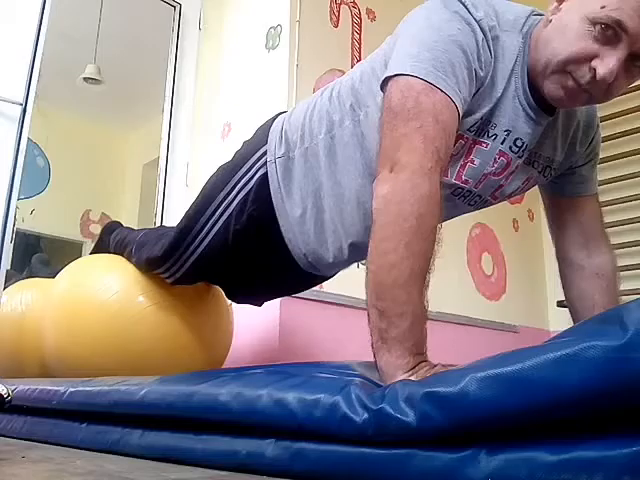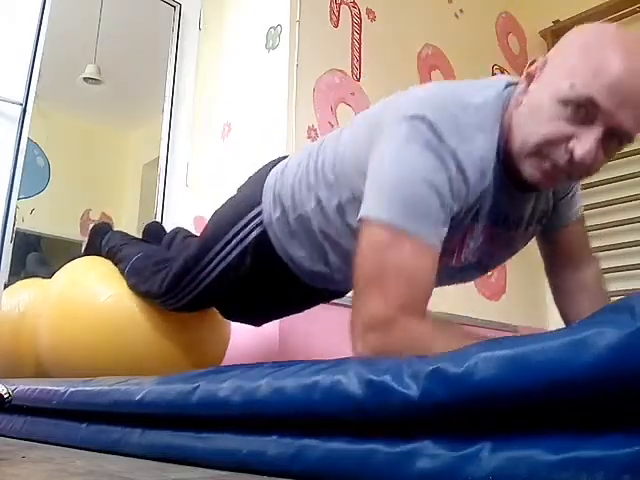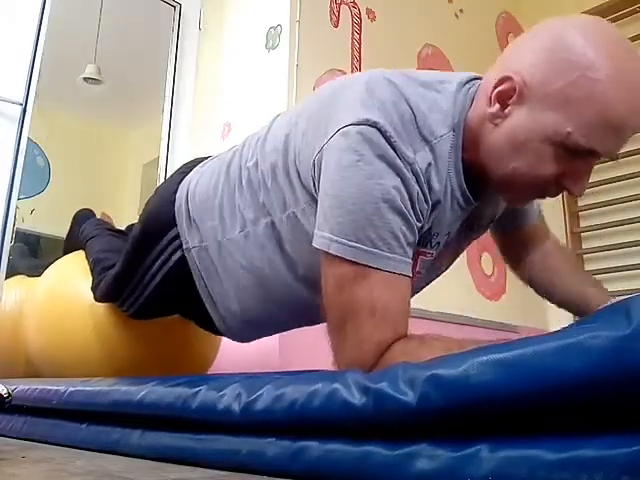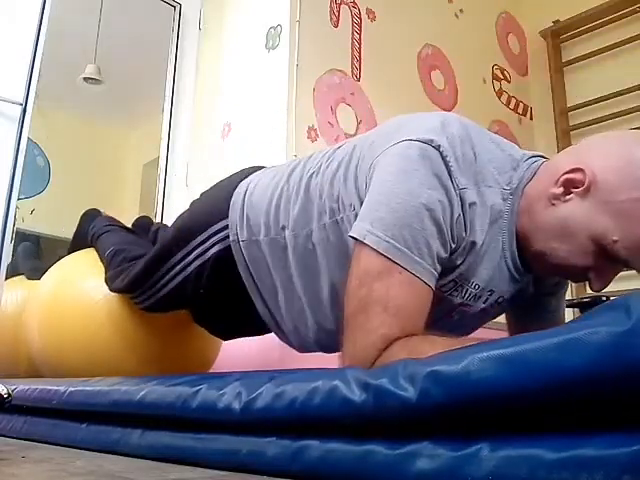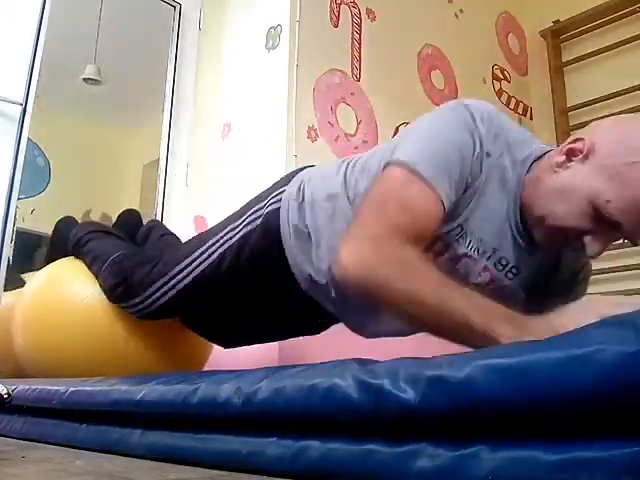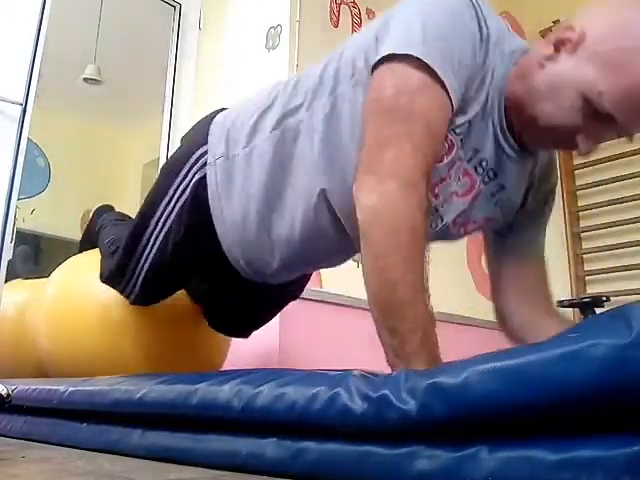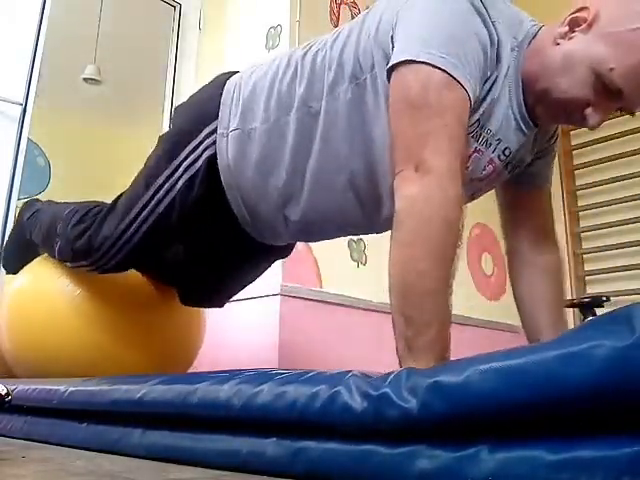
dt=0.7s
person 1, frame 1
left shoulder: (577, 127)
left elbow: (586, 250)
right elbow: (405, 176)
right wrist: (404, 364)
right hip: (282, 177)
left knee: (240, 287)
right knee: (176, 262)
left ankle: (133, 242)
right ankle: (120, 241)
person 1, frame 2
left shoulder: (558, 160)
right shoulder: (433, 135)
left elbow: (575, 271)
right elbow: (379, 332)
left hip: (331, 266)
right hip: (279, 223)
left knee: (237, 308)
right knee: (167, 286)
left ankle: (169, 239)
right ankle: (111, 243)
person 1, frame 3
left shoulder: (509, 148)
right shoulder: (380, 137)
left elbow: (532, 248)
right elbow: (367, 362)
right hip: (197, 228)
left knee: (203, 322)
right knee: (124, 294)
left ankle: (109, 234)
right ankle: (90, 233)
person 1, frame 4
left shoulder: (548, 241)
right shoulder: (437, 165)
right elbow: (370, 359)
left hip: (287, 250)
right hip: (242, 230)
left knee: (204, 319)
right knee: (138, 281)
left ankle: (152, 235)
right ankle: (101, 232)
person 1, frame 5
left shoulder: (565, 264)
right shoulder: (473, 134)
right elbow: (363, 260)
right wrist: (524, 331)
right hip: (293, 228)
left knee: (204, 322)
right knee: (144, 290)
left ankle: (148, 234)
right ankle: (83, 238)
person 1, frame 6
left shoulder: (534, 177)
left elbow: (527, 311)
right elbow: (384, 190)
right hip: (227, 174)
left knee: (228, 320)
right knee: (137, 287)
right ankle: (108, 228)
person 1, frame 7
left shoulder: (536, 129)
left elbow: (535, 249)
right elbow: (426, 183)
right wrist: (424, 377)
right hip: (232, 138)
left knee: (188, 289)
right knee: (105, 246)
